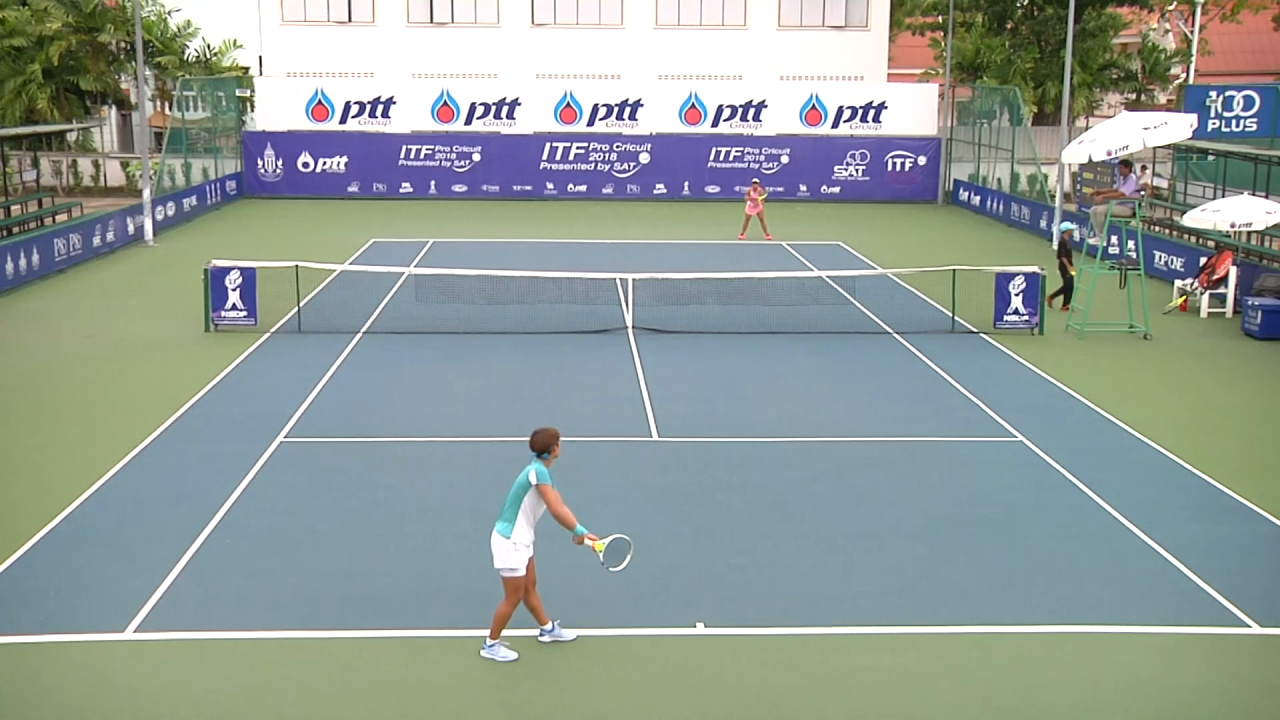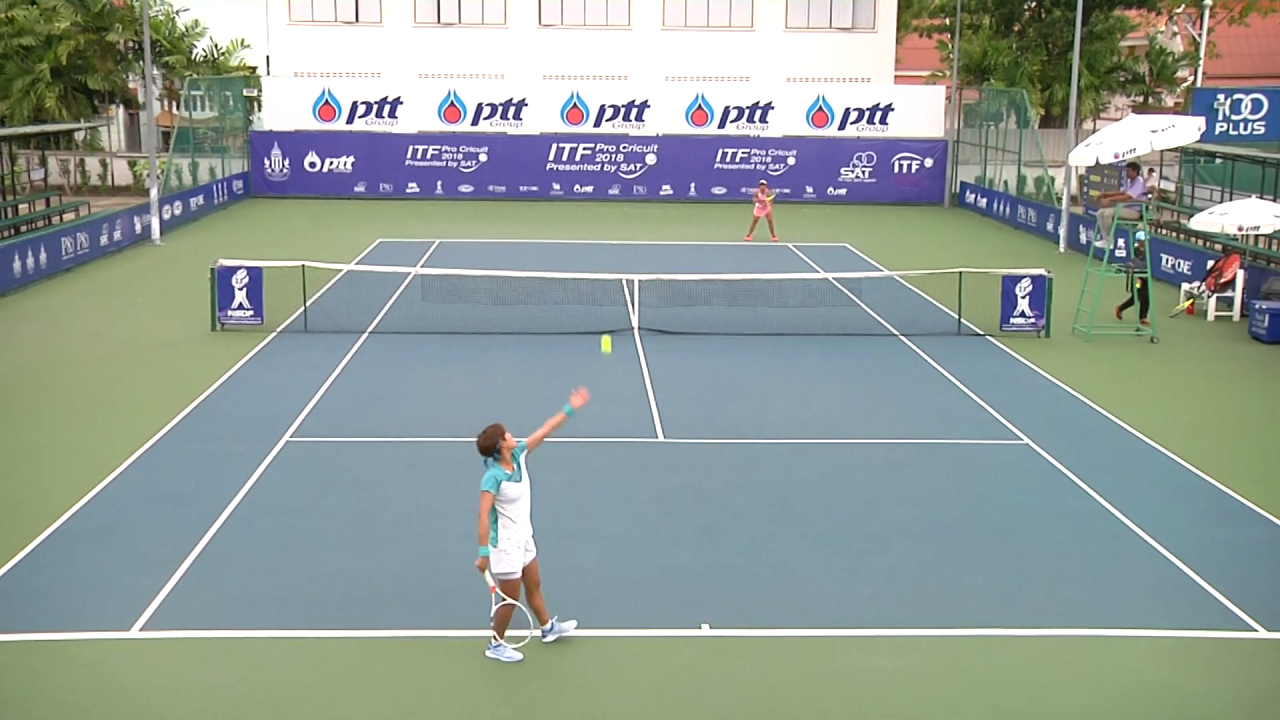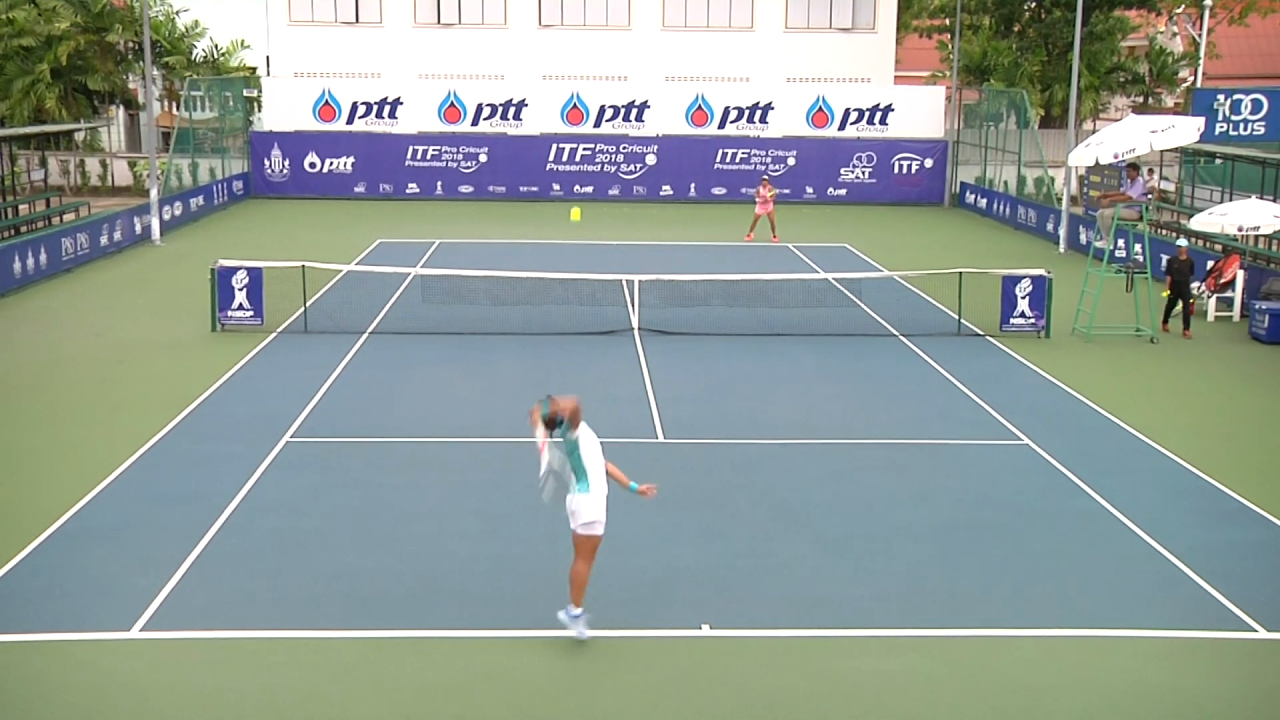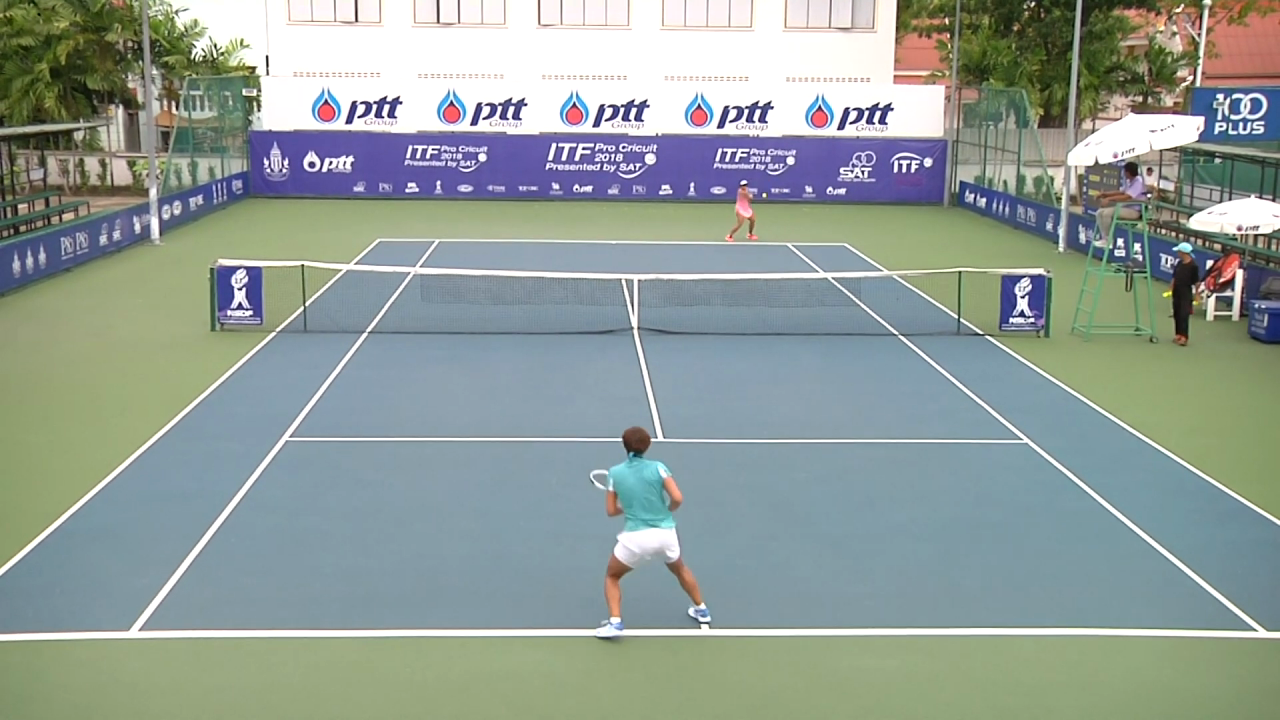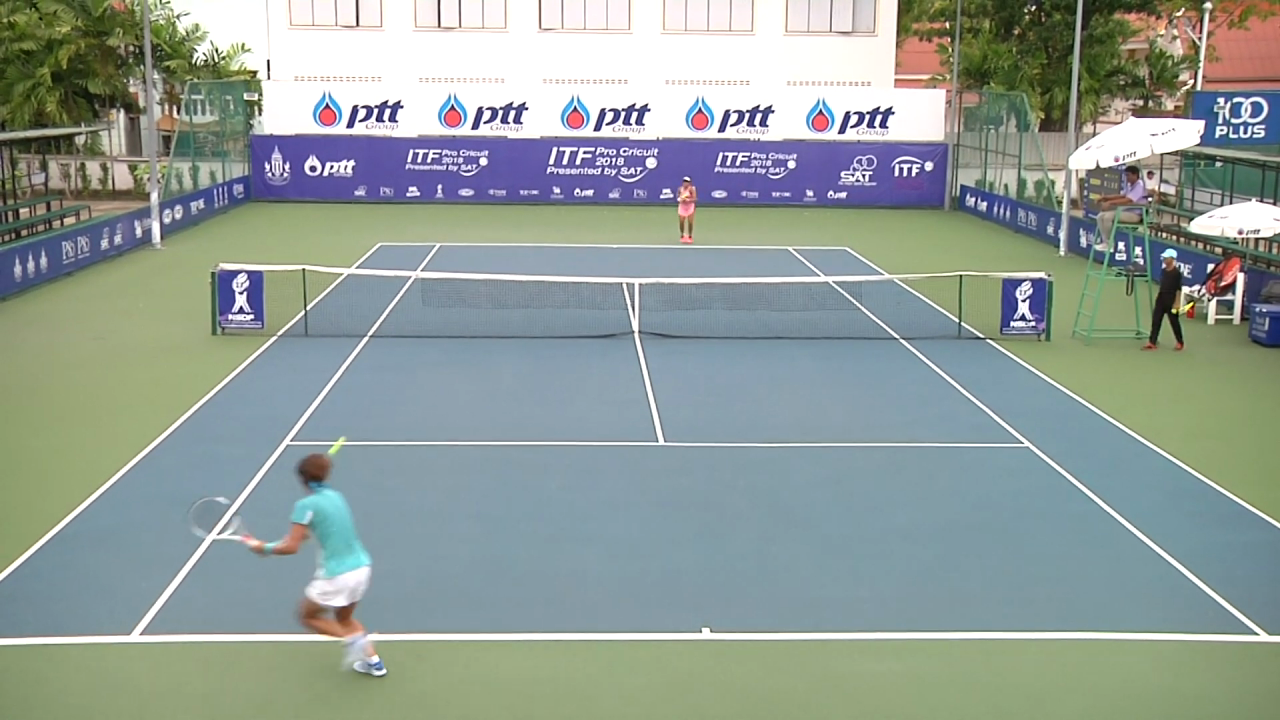
dt=1s
person 1, frame 1
left shoulder: (544, 473)
right shoulder: (537, 471)
left elbow: (561, 506)
right elbow: (555, 510)
left wrist: (583, 532)
right wrist: (578, 532)
left hip: (521, 539)
right hip: (510, 541)
left knee: (530, 587)
right knee: (514, 596)
left ankle: (548, 629)
right ankle: (491, 645)
person 1, frame 2
left shoulder: (519, 459)
right shoulder: (492, 478)
left elbow: (543, 432)
right elbow: (483, 517)
left wrist: (570, 409)
right wrist: (484, 553)
left hip: (524, 541)
right hip: (505, 547)
left knee: (534, 585)
right knee: (510, 598)
left ankle: (548, 628)
right ankle: (496, 645)
person 1, frame 3
left shoulder: (579, 432)
right shoulder: (574, 429)
left elbow: (606, 466)
right elbow: (572, 407)
left wrist: (634, 486)
right wrist: (546, 411)
left hip: (582, 500)
right hip: (589, 506)
left knee: (583, 559)
right knee: (584, 559)
left ankle: (574, 610)
right ankle: (575, 612)
person 1, frame 4
left shoulder: (616, 473)
right shoulder: (657, 468)
left elbow: (611, 510)
right elbow: (677, 498)
left hip: (635, 537)
right hip: (664, 534)
left knee: (611, 577)
right knee: (680, 569)
left ankle: (615, 624)
right ankle: (701, 610)
person 1, frame 5
left shoulder: (307, 505)
right shoulder: (335, 496)
left elbow: (292, 547)
left wrist: (263, 548)
left hip: (338, 575)
right hip: (362, 567)
left knee: (306, 617)
right knee: (344, 619)
left ankle: (353, 639)
right ankle: (373, 661)
